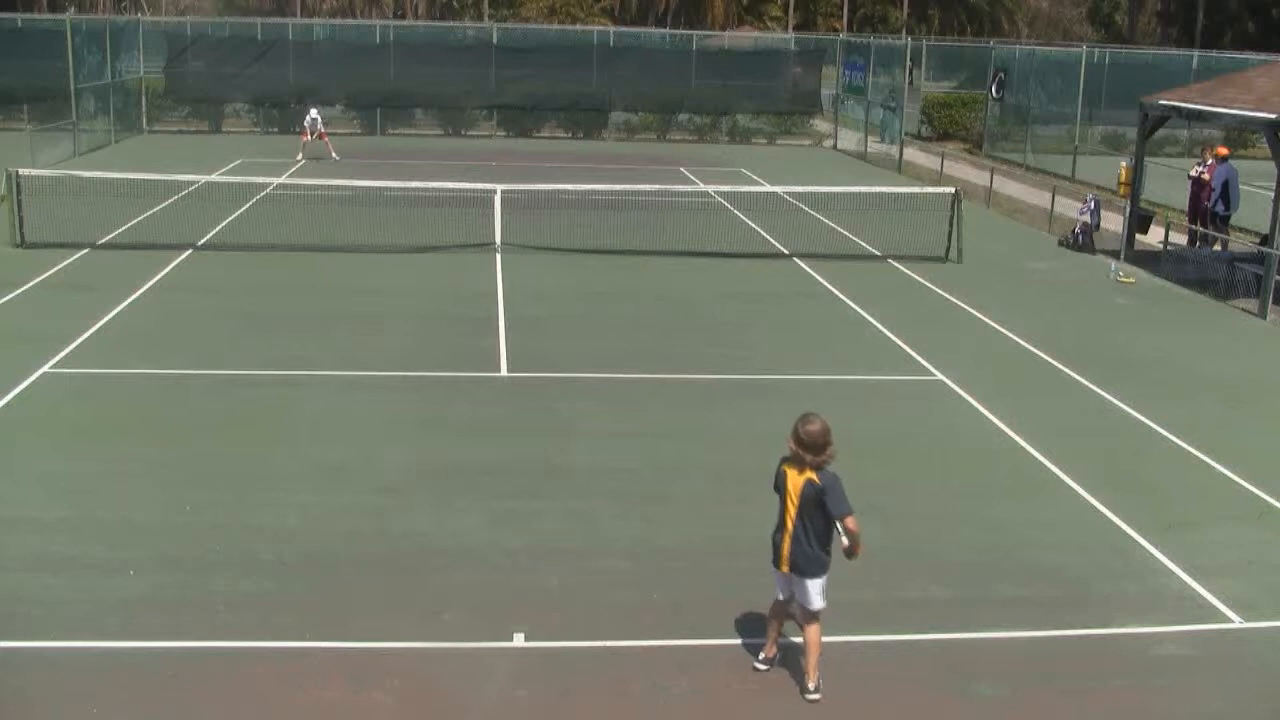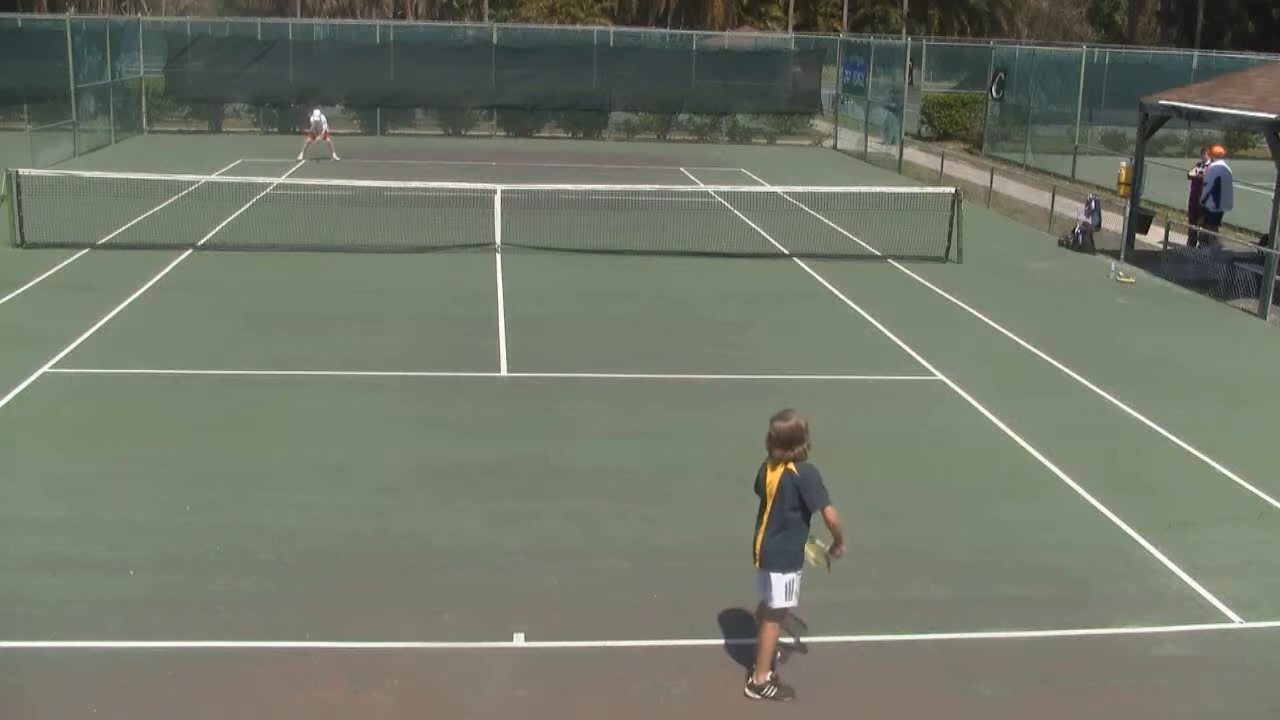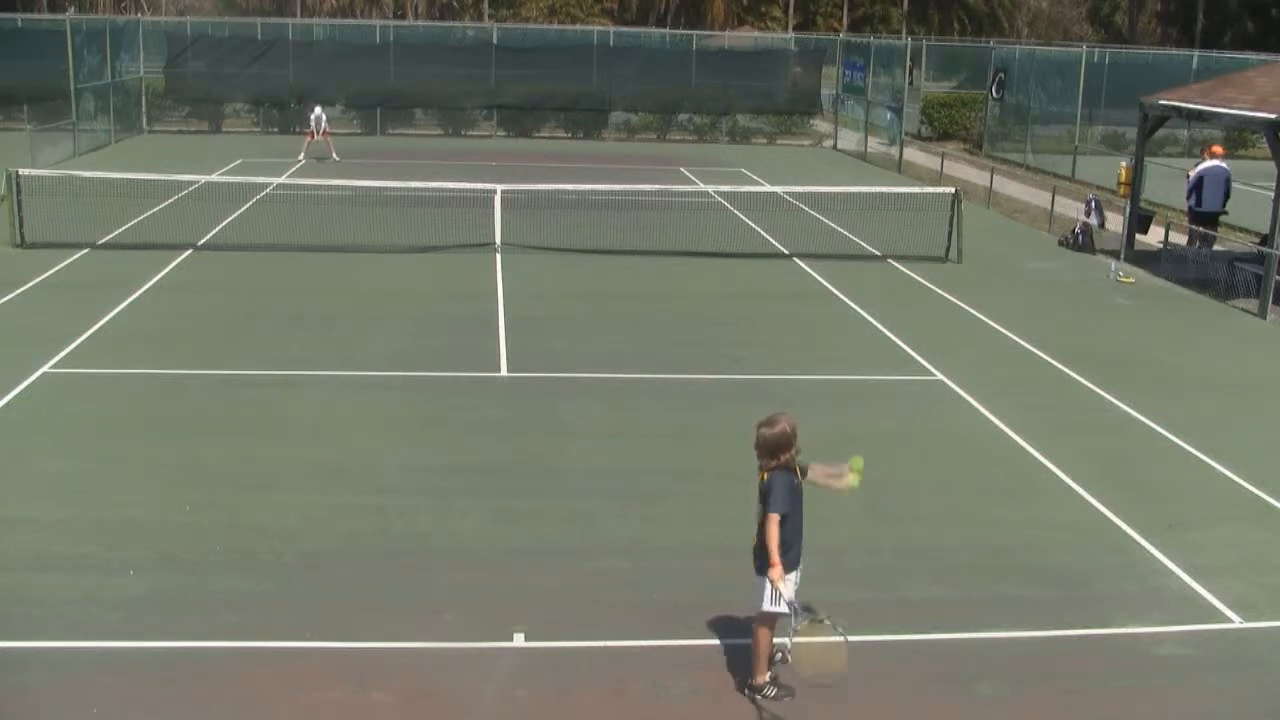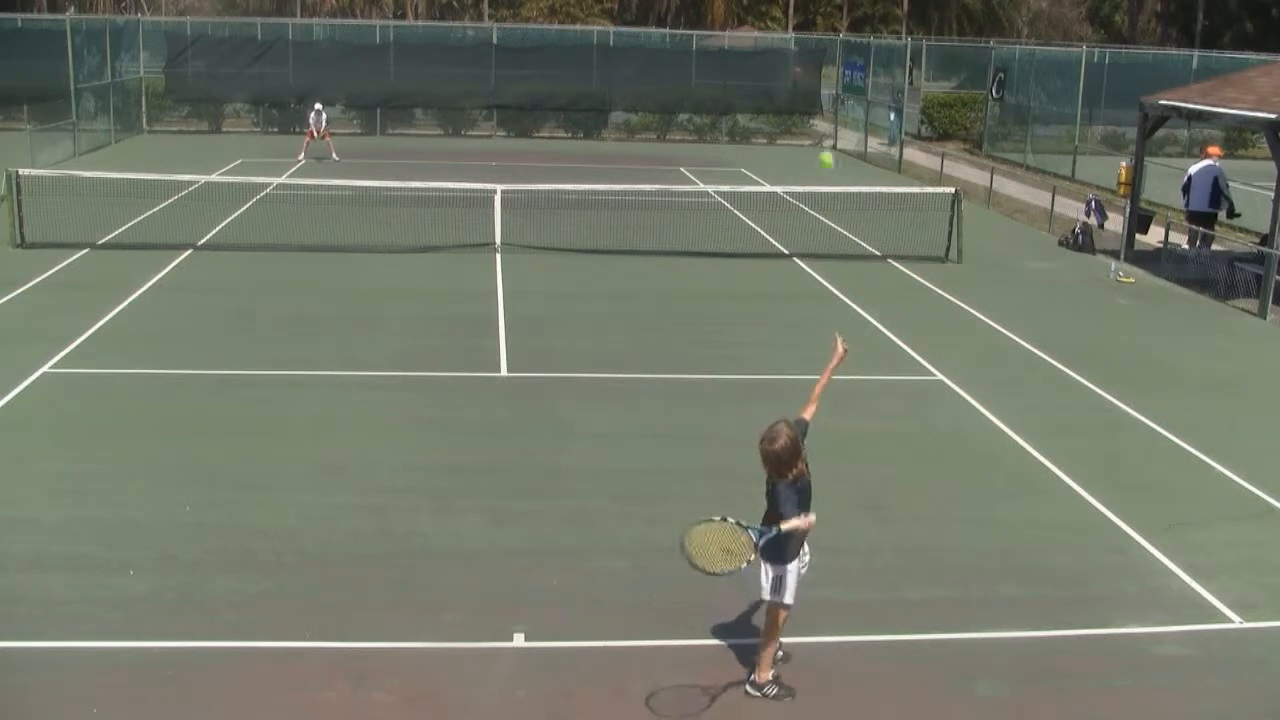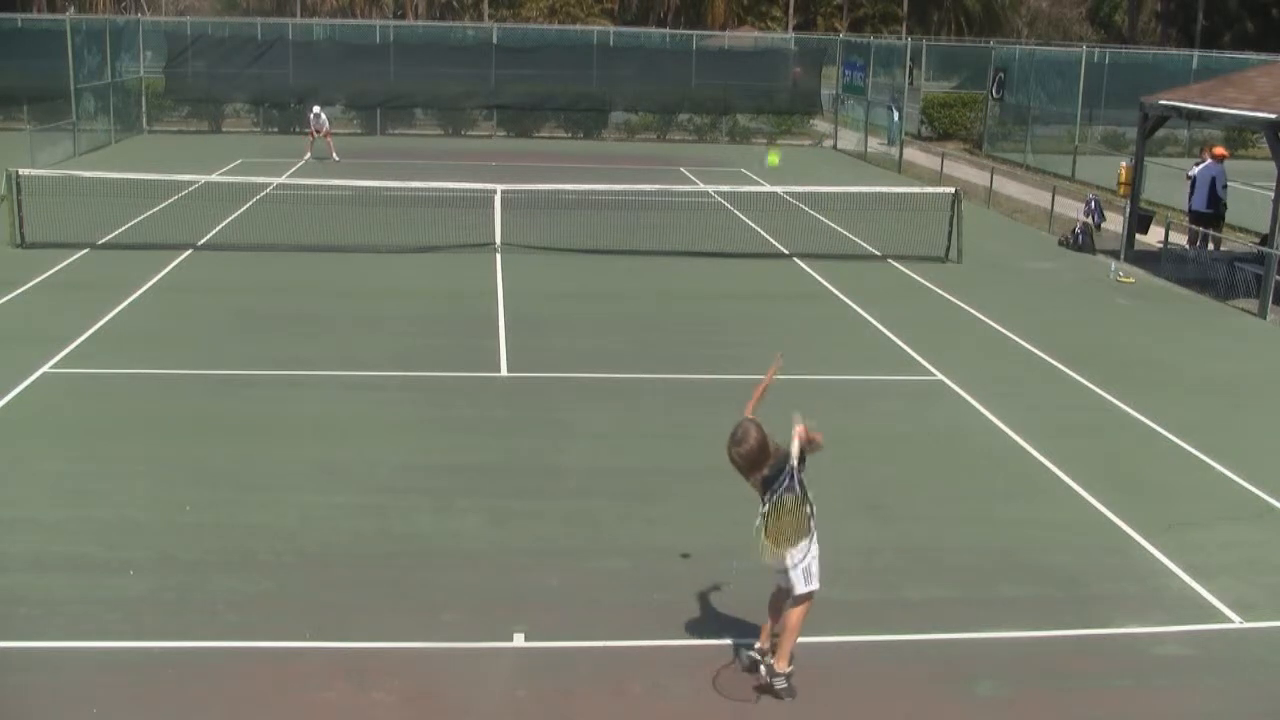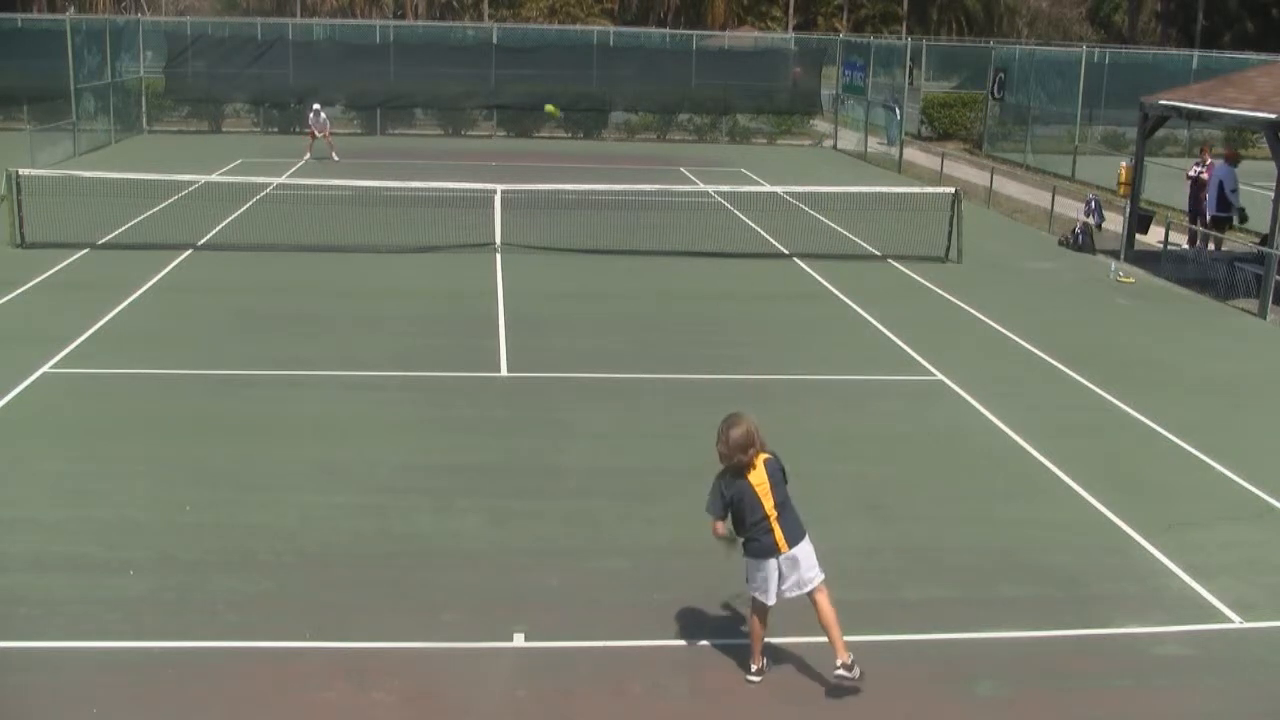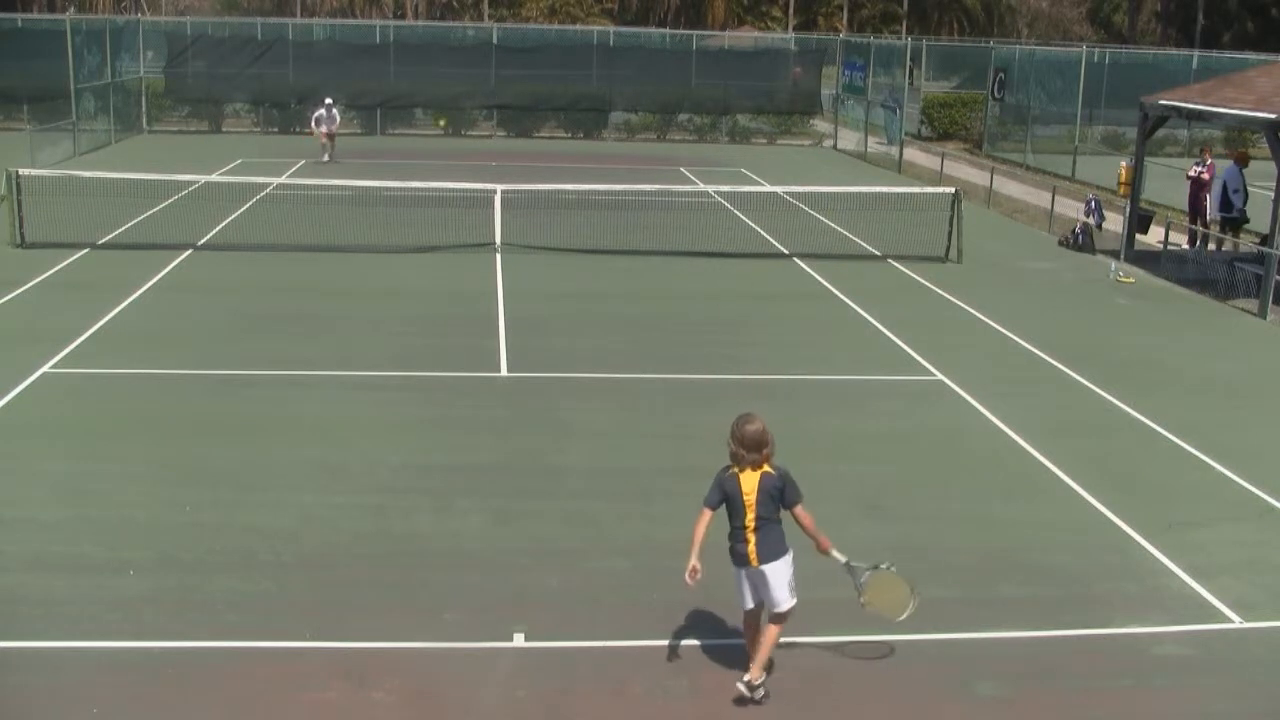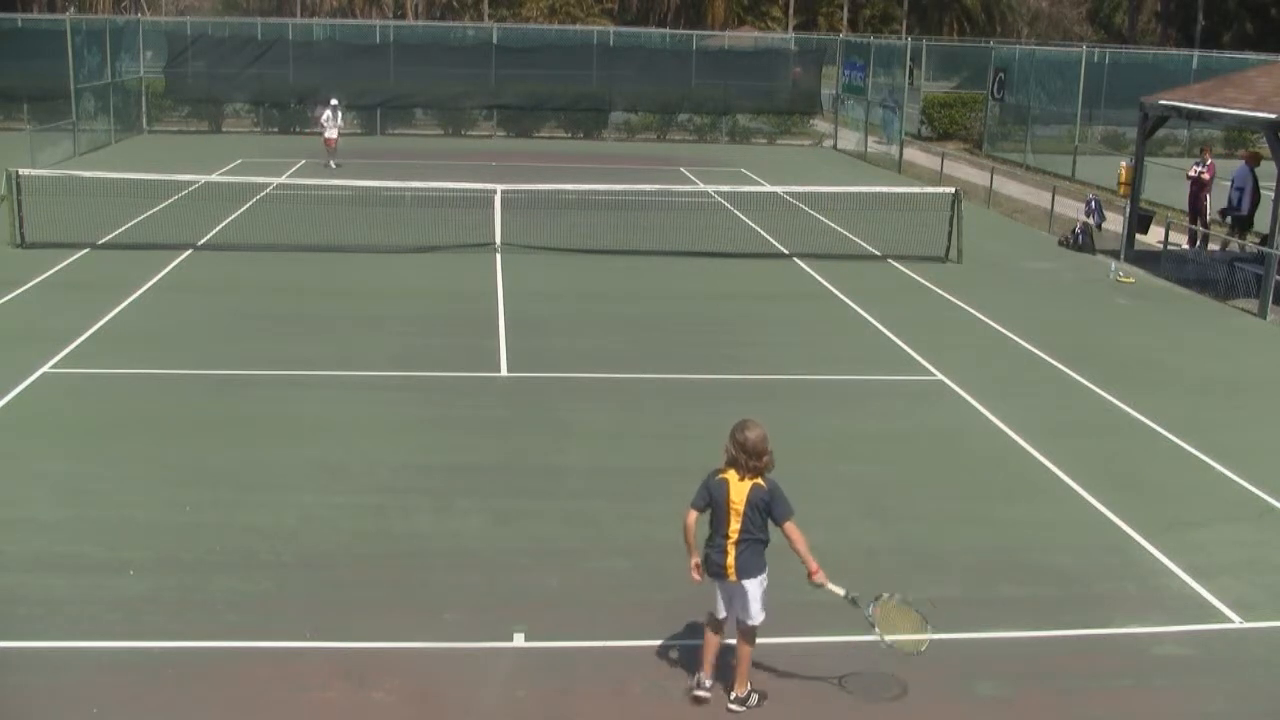
dt=0.4s
person 1, frame 1
left shoulder: (784, 468)
right shoulder: (827, 481)
right elbow: (849, 525)
right wrist: (855, 546)
left hip: (783, 553)
right hip: (811, 560)
left knee: (782, 601)
right knee: (810, 617)
left ankle: (768, 653)
right ankle: (811, 681)
person 1, frame 2
left shoulder: (767, 467)
right shoulder: (805, 473)
right elbow: (830, 516)
right wrist: (839, 542)
left hip: (764, 549)
right hip: (785, 556)
left knee: (767, 606)
right knee: (776, 616)
left ankle: (765, 656)
right ankle: (759, 679)
person 1, frame 3
left shoulder: (782, 469)
right shoulder: (778, 479)
left elbow: (807, 471)
right elbow: (772, 522)
left wrist: (836, 474)
right wrist: (774, 564)
left hip: (781, 557)
right hip: (776, 560)
left knee: (770, 613)
right knee: (767, 617)
left ankle: (766, 654)
right ankle: (759, 681)
person 1, frame 4
left shoulder: (792, 440)
right shoulder: (785, 486)
left elbow: (812, 401)
right elbow: (787, 523)
left wrist: (835, 362)
right wrist: (801, 523)
left hip: (791, 546)
right hip: (780, 550)
left knee: (779, 605)
right knee: (779, 609)
left ankle: (769, 649)
right ankle: (760, 677)
person 1, frame 5
left shoulder: (748, 458)
right shoulder: (781, 463)
left elbow: (748, 414)
right elbow: (816, 443)
left wrist: (766, 379)
right wrist: (803, 435)
left knee: (783, 591)
right knee: (801, 599)
left ankle: (763, 648)
right ankle: (779, 668)
person 1, frame 6
left shoulder: (724, 481)
right shoulder: (772, 462)
left elbow: (718, 529)
left wrist: (735, 535)
left hip: (759, 552)
right hip: (794, 542)
left knee: (759, 605)
right knee: (818, 593)
left ankle: (756, 664)
right ankle: (843, 659)
person 1, frame 7
left shoulder: (725, 477)
right shoulder: (778, 476)
left elbow: (704, 516)
right elbow: (800, 515)
left wrist: (694, 557)
right wrist: (821, 540)
left hip: (741, 556)
right hip: (774, 555)
left knee: (751, 611)
right knee: (779, 614)
left ankle: (755, 665)
right ankle: (753, 676)
person 1, frame 8
left shoulder: (714, 480)
right shoulder: (768, 488)
left elbow: (690, 519)
right elbow: (790, 530)
left wrist: (693, 555)
right wrist: (812, 566)
left hip: (717, 564)
right hip: (749, 569)
left knee: (716, 619)
right knee: (747, 628)
left ankle: (704, 679)
right ankle: (740, 692)
